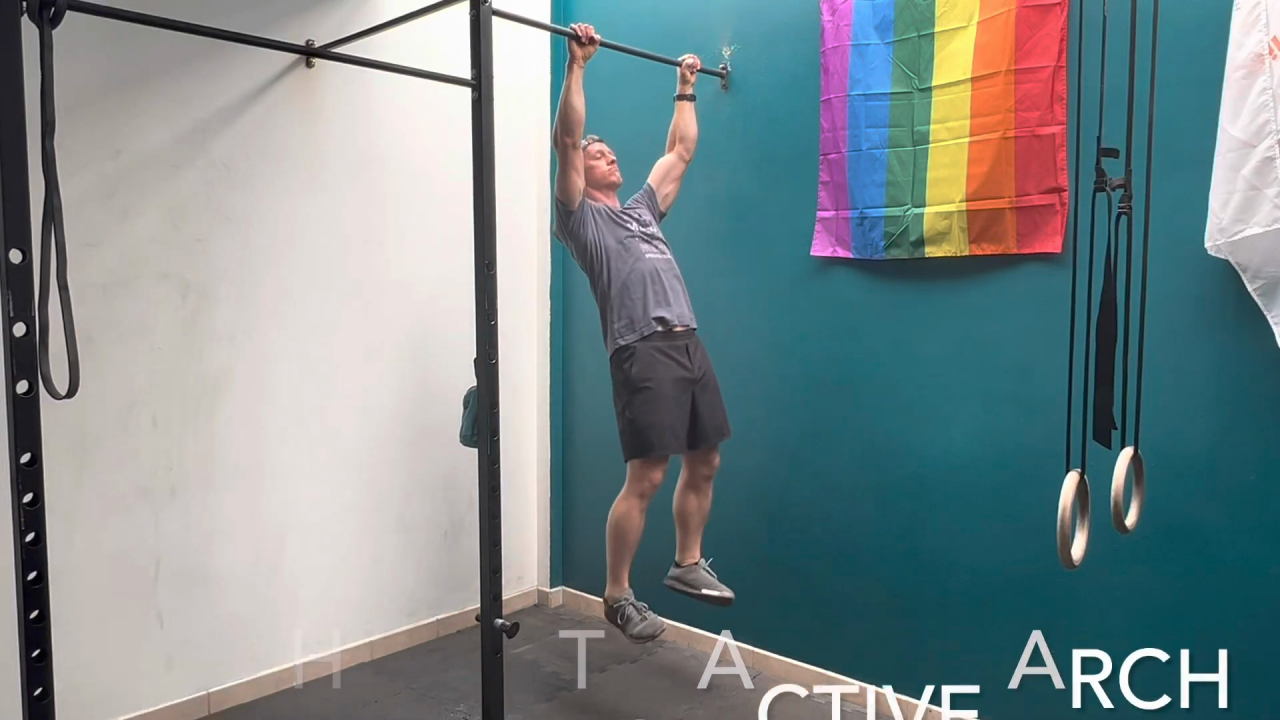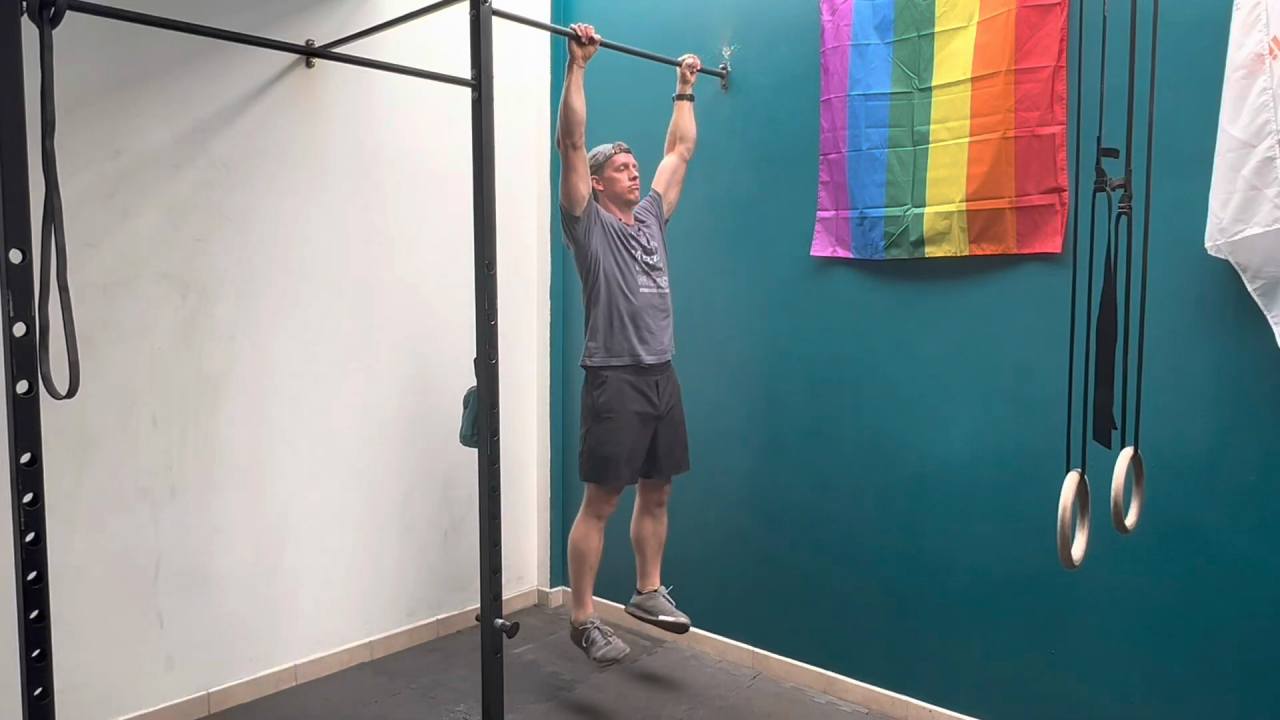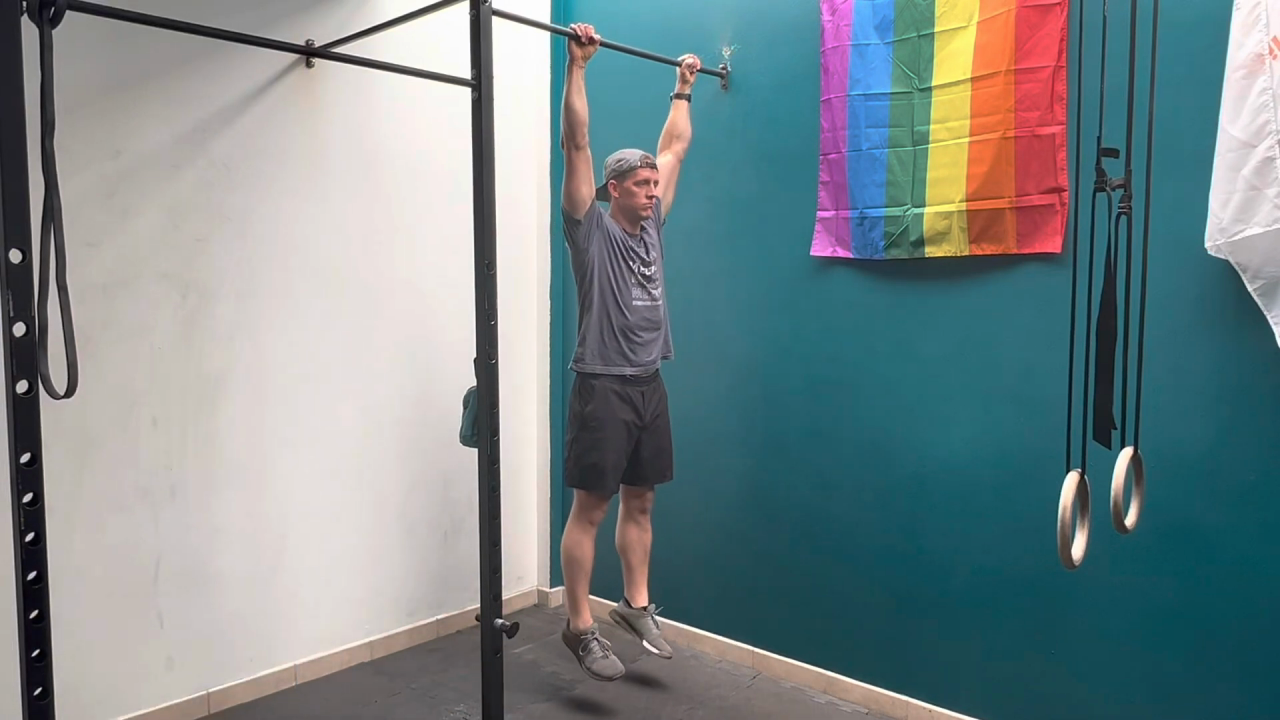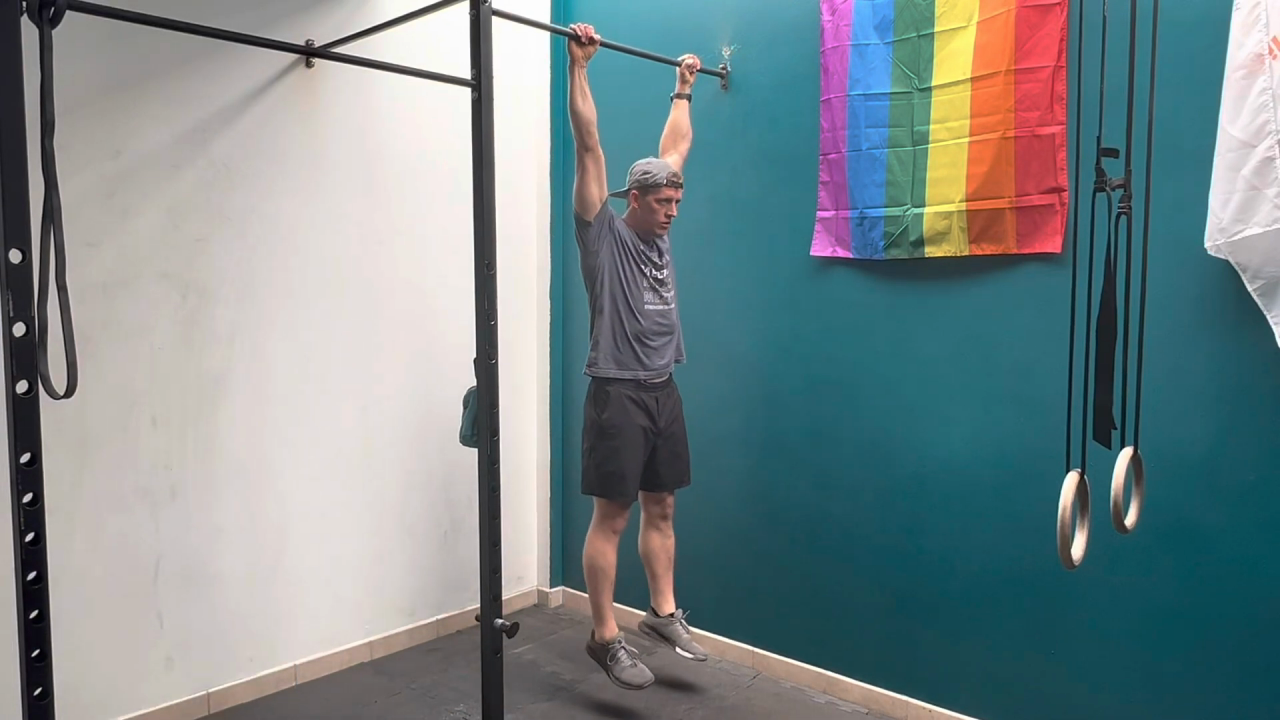
dt=0.4s
person 1, frame 1
left shoulder: (641, 209)
right shoulder: (578, 216)
left elbow: (680, 151)
right elbow: (565, 141)
left wrist: (685, 87)
right wrist: (577, 63)
left hip: (689, 346)
right hip: (644, 352)
left knee: (705, 464)
right knee: (645, 479)
left ankle: (688, 565)
right ankle: (618, 596)
person 1, frame 2
left shoulder: (650, 216)
right shoulder: (587, 223)
left elbow: (681, 148)
right elbow: (570, 144)
left wrist: (685, 88)
right wrist: (577, 64)
left hip: (662, 376)
right hip: (615, 380)
left knee: (656, 494)
right knee: (600, 503)
left ankle: (649, 592)
right ankle: (583, 618)
person 1, frame 3
left shoulder: (651, 225)
right shoulder: (589, 227)
left elbow: (674, 146)
right elbow: (575, 145)
left wrist: (682, 87)
right wrist: (577, 64)
left hip: (649, 386)
right hip: (602, 388)
left knee: (639, 504)
right knee: (589, 509)
left ankle: (637, 606)
right ankle: (580, 628)
person 1, frame 4
left shoulder: (659, 230)
right shoulder: (602, 231)
left elbow: (675, 146)
right elbow: (588, 146)
left wrist: (683, 88)
right wrist: (578, 65)
left hip: (663, 392)
right hip: (617, 394)
left knee: (661, 510)
right knee: (611, 517)
left ankle: (665, 615)
right ankle: (605, 637)
